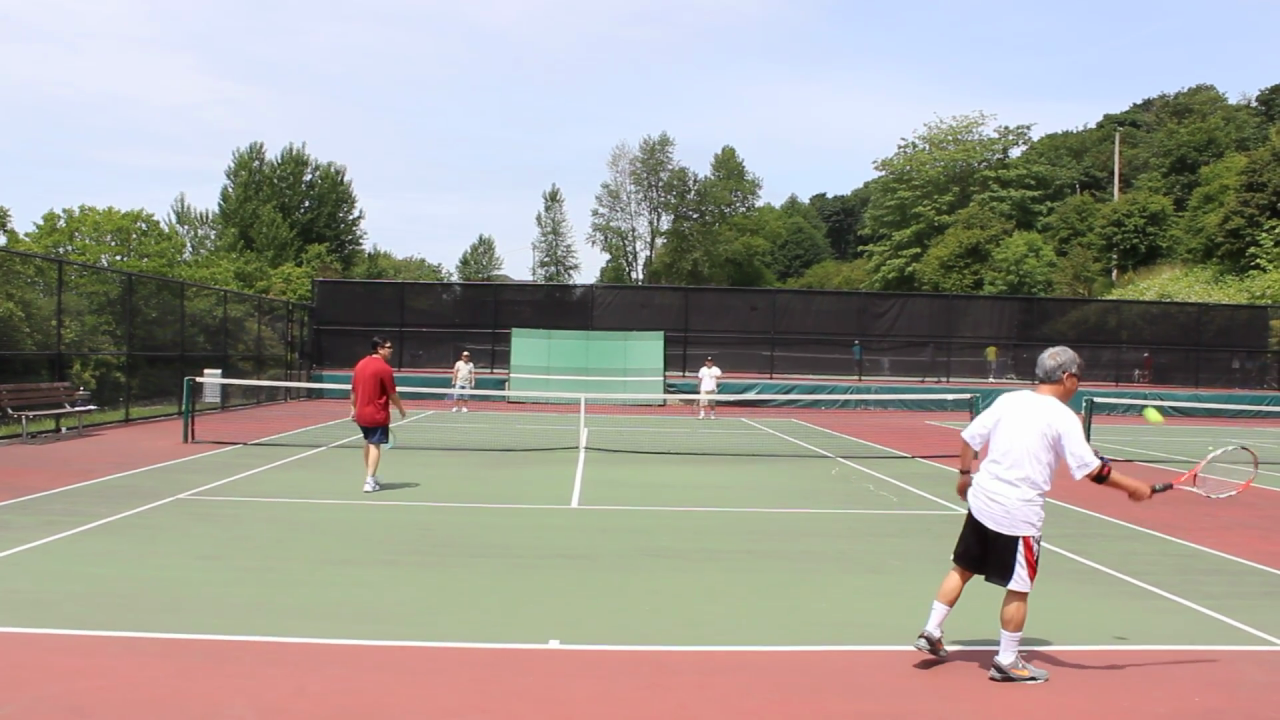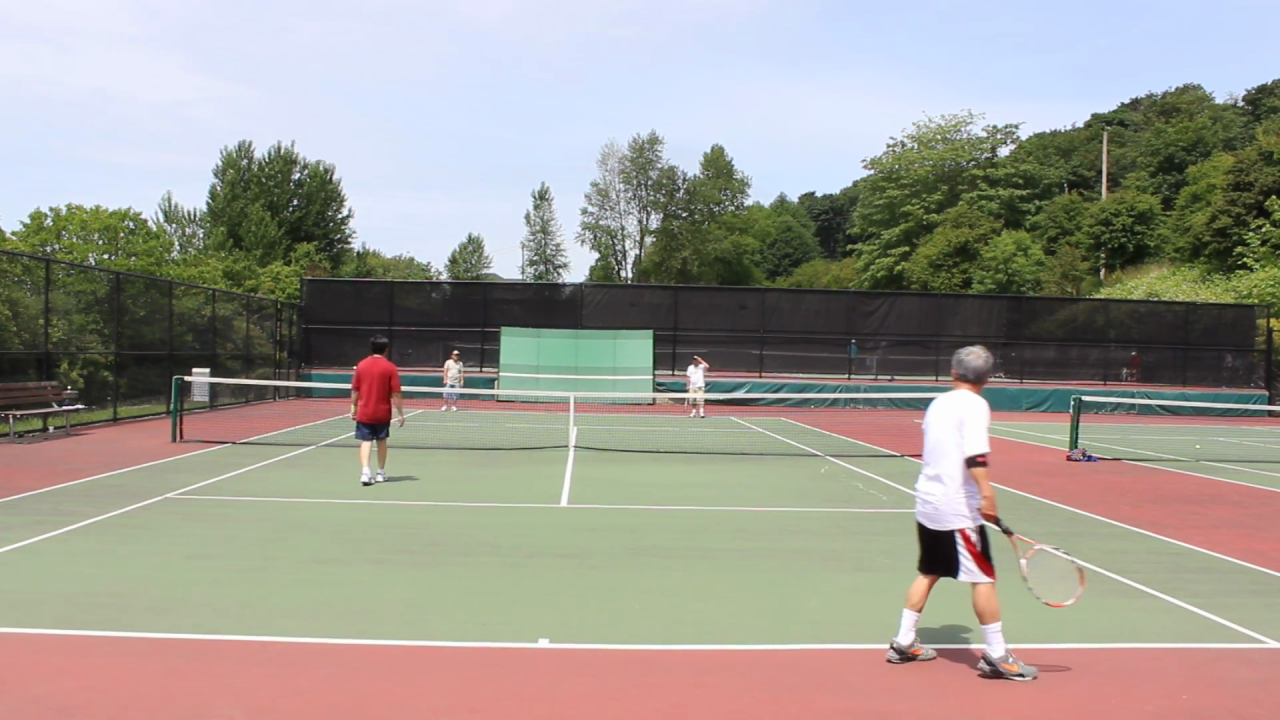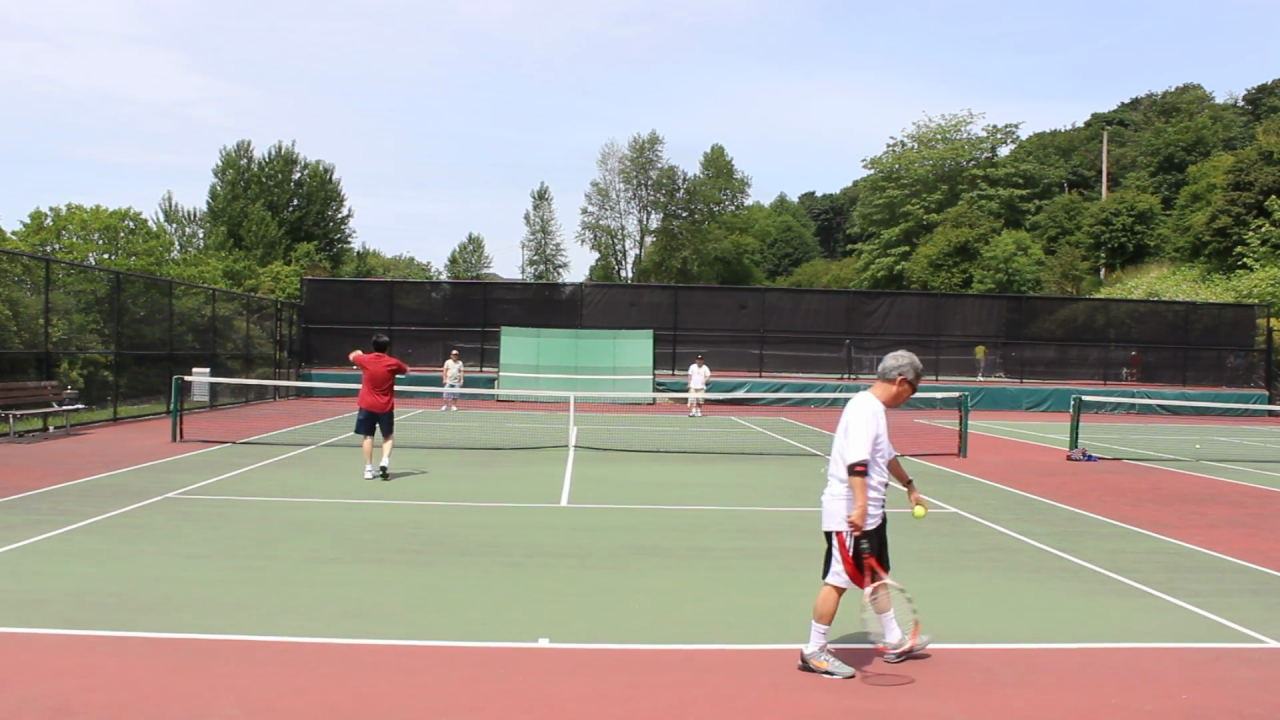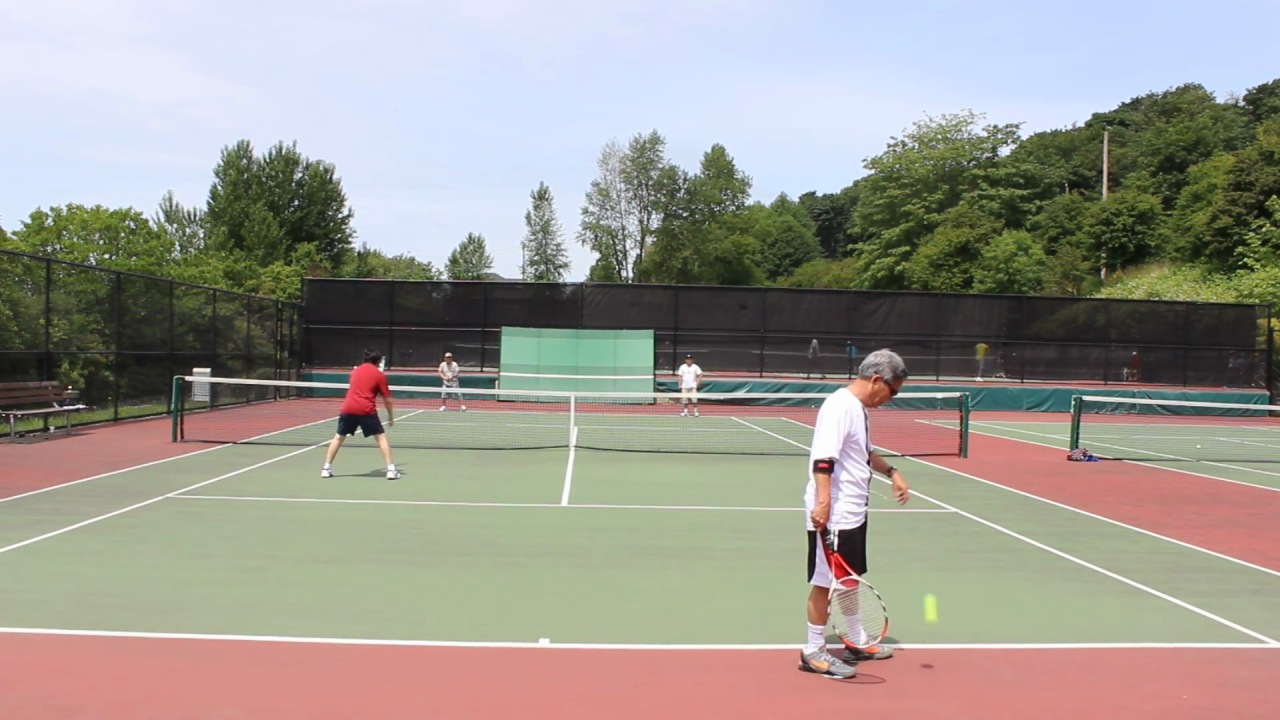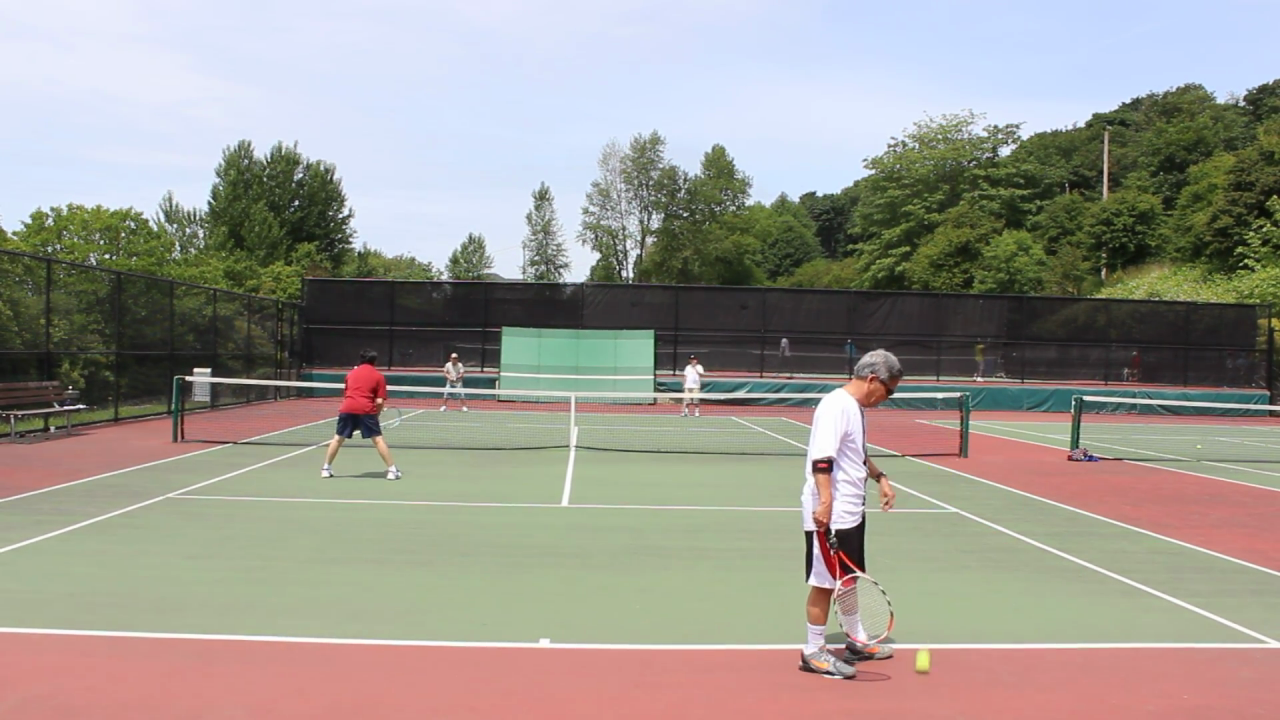
dt=1s
person 1, frame 1
left shoulder: (1008, 400)
right shoulder: (1063, 417)
left elbow: (970, 438)
right elbow: (1091, 469)
left wrist: (965, 475)
right wrist: (1132, 486)
left hip: (982, 500)
right hip: (1018, 513)
left knee: (962, 569)
right knee: (1019, 588)
left ankle: (931, 632)
right ankle: (1007, 661)
person 1, frame 2
left shoulder: (937, 404)
right shoulder: (975, 405)
right elbow: (975, 455)
right wrist: (986, 495)
left hip: (928, 502)
right hip: (957, 507)
left knee: (928, 572)
right knee: (982, 579)
left ankle: (904, 642)
right ankle: (996, 655)
person 1, frame 3
left shoulder: (873, 407)
right shoulder: (865, 408)
left elbow: (886, 456)
right elbow: (856, 462)
left wrist: (909, 486)
right wrist: (858, 506)
left hip: (869, 510)
right hip: (851, 513)
right knee: (838, 581)
left ankle: (895, 642)
right ankle: (813, 652)
person 1, frame 4
left shoulder: (859, 408)
right shoulder: (840, 406)
right elbow: (823, 459)
left wrist: (891, 472)
right wrist: (822, 502)
left hip: (854, 512)
right hip: (833, 515)
right knee: (825, 582)
right ankle: (813, 651)
person 1, frame 5
left shoulder: (855, 407)
right shoulder: (836, 406)
right elbow: (822, 459)
left wrist: (880, 477)
right wrist: (824, 502)
left hip: (851, 512)
right hip: (830, 514)
right knee: (824, 582)
left ankle: (856, 642)
right ankle: (813, 652)
